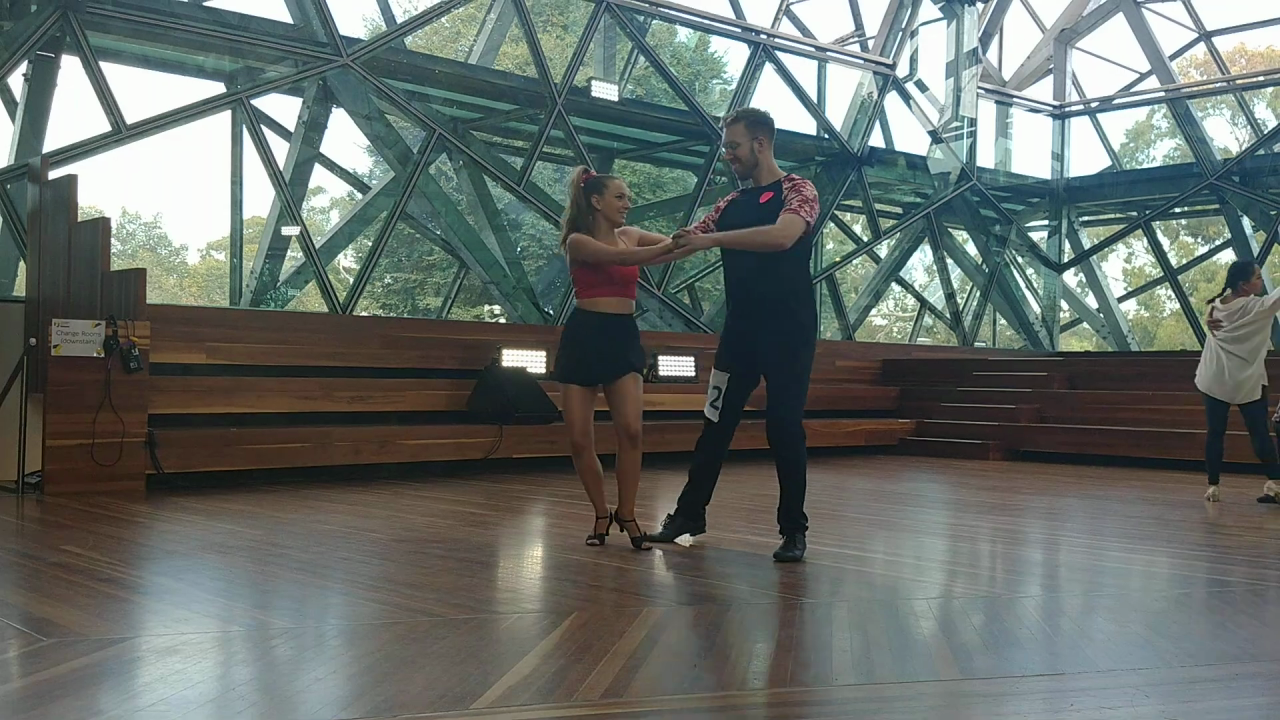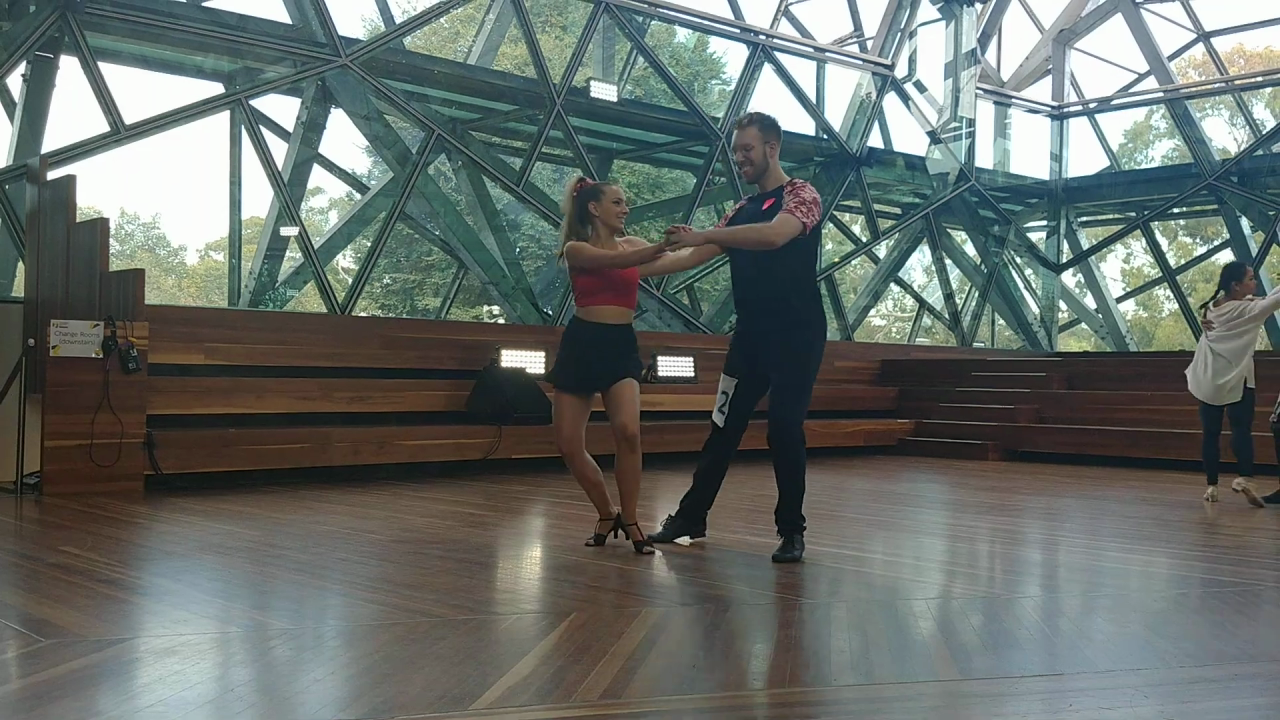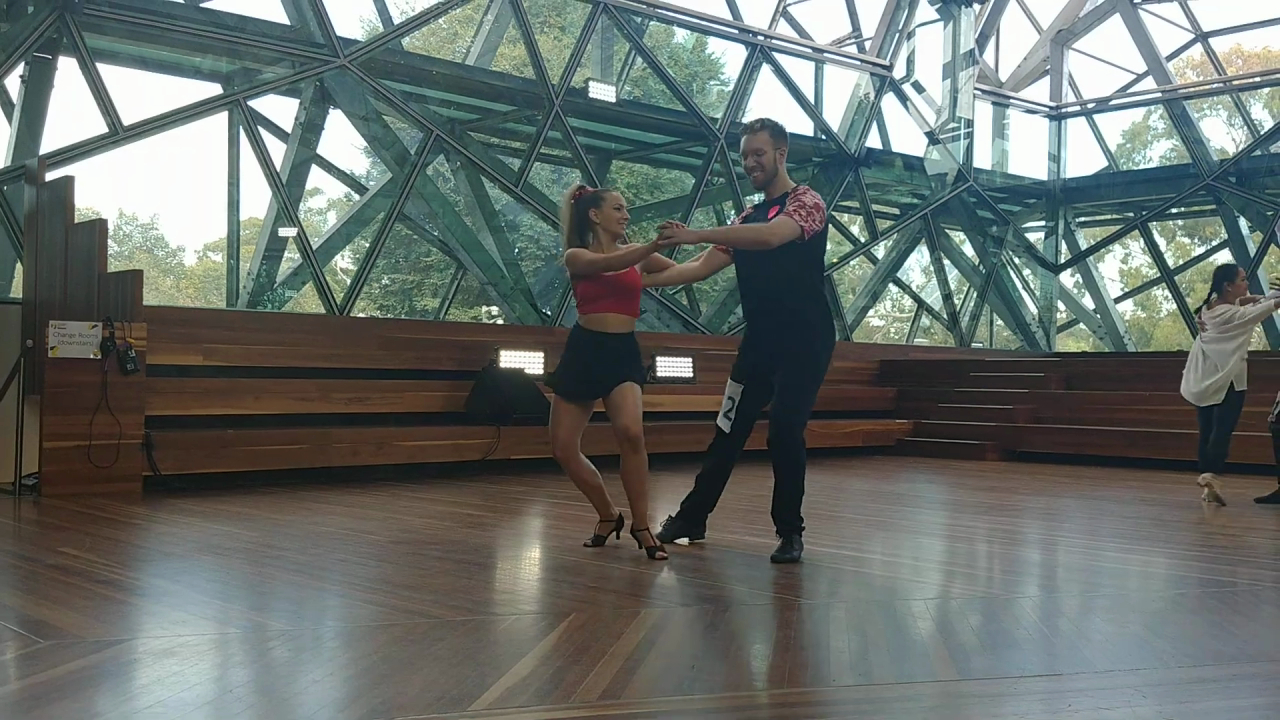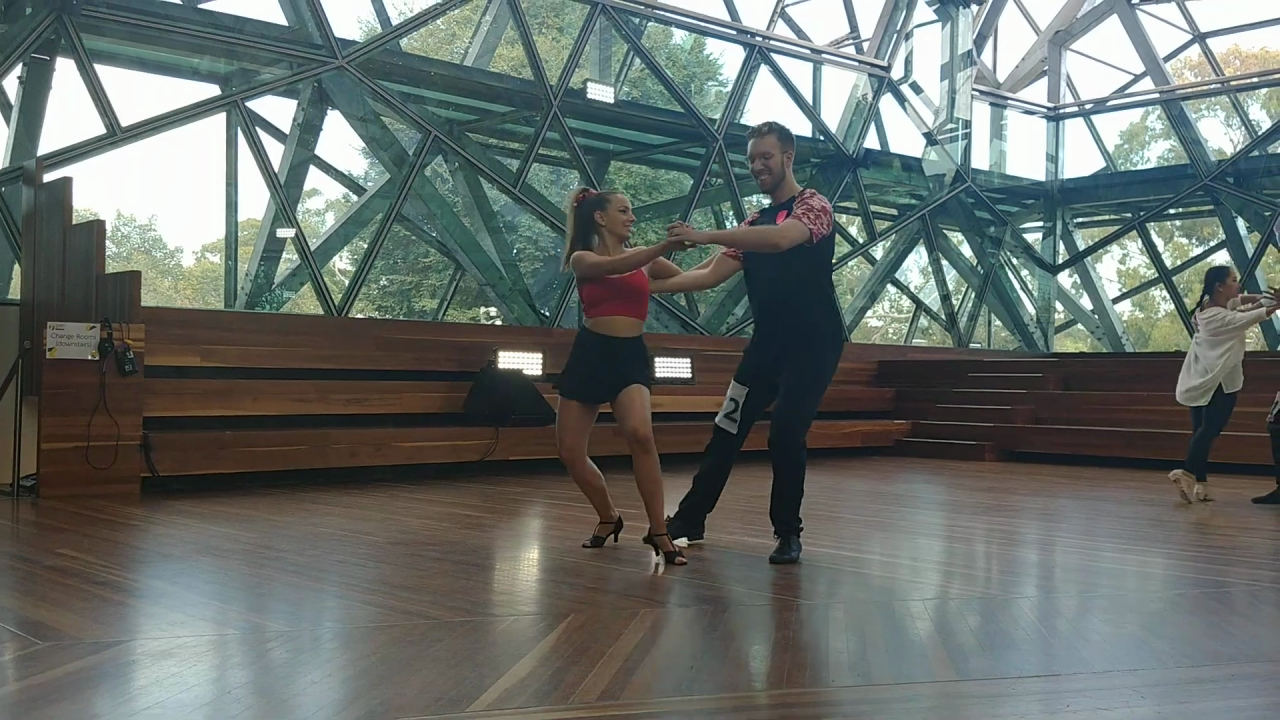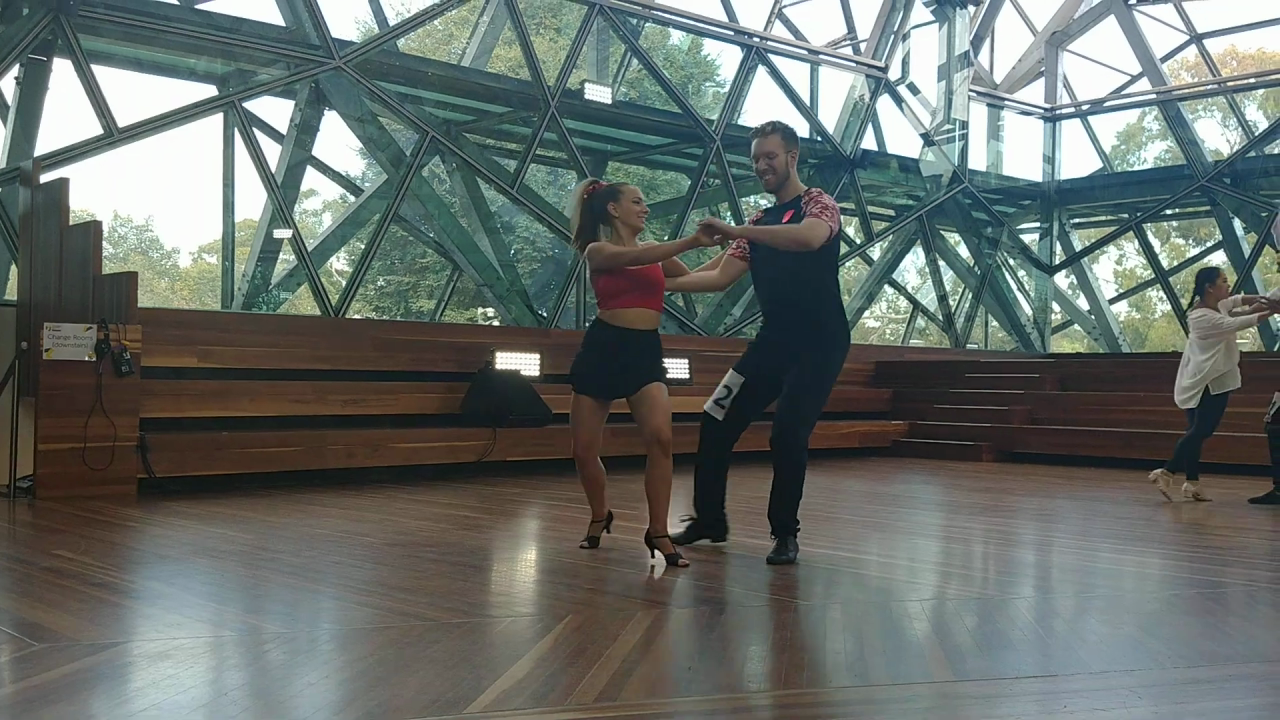
dt=0.1s
person 1, frame 1
left shoulder: (799, 191)
right shoulder: (731, 206)
left elbow: (782, 237)
right elbow: (683, 243)
left wrist: (710, 237)
left hip: (788, 333)
right hip: (740, 332)
left knee: (784, 427)
right knee: (717, 424)
left ankle: (793, 530)
right ankle: (689, 514)
person 1, frame 2
left shoulder: (801, 195)
right shoulder: (740, 212)
left elbow: (775, 236)
right elbow: (691, 256)
left wrist: (705, 235)
left hip: (797, 336)
right hip: (750, 338)
left knee: (784, 429)
right knee: (724, 428)
left ankle: (792, 530)
right ankle: (691, 517)
person 1, frame 3
left shoulder: (805, 202)
right shoulder: (746, 219)
left elbow: (769, 237)
right elbow: (701, 268)
left wrist: (697, 234)
right wrist: (642, 279)
left hip: (805, 343)
right hip: (759, 342)
left knee: (784, 432)
right knee: (728, 433)
left ankle: (789, 531)
right ankle: (691, 518)
person 1, frame 4
left shoulder: (813, 206)
right shoulder: (753, 223)
left elbow: (780, 239)
right elbow: (712, 274)
left wrist: (705, 236)
right wrist: (652, 286)
left hip: (812, 345)
right hip: (766, 344)
left knee: (786, 434)
right knee: (727, 432)
left ankle: (788, 531)
right ankle: (691, 517)
person 1, frame 5
left shoulder: (816, 205)
right shoulder: (759, 223)
left elbow: (811, 237)
right elbow: (720, 276)
left wrist: (738, 232)
right wrist: (663, 285)
left hip: (819, 344)
right hip: (772, 342)
left knee: (787, 435)
right knee: (717, 425)
left ankle: (784, 531)
right ankle: (709, 518)
person 2, frame 1
left shoulder: (630, 235)
right shoulder: (577, 240)
left elbow: (674, 246)
right elbow: (617, 257)
right wrist: (665, 244)
left hip: (623, 337)
right hip: (583, 338)
left knee: (630, 429)
right knee: (581, 442)
left ankle: (627, 515)
right ankle: (603, 513)
person 2, frame 2
left shoulder: (631, 245)
right shoulder: (576, 249)
left elbow: (678, 260)
right elbow: (612, 261)
right wrist: (661, 247)
left hip: (621, 346)
right hip: (581, 345)
left knee: (627, 432)
right knee: (569, 446)
left ankle: (629, 519)
right ankle: (606, 514)
person 2, frame 3
left shoulder: (636, 253)
right shoulder: (576, 257)
right elbow: (608, 264)
right wrist: (655, 245)
left hip: (623, 354)
right hip: (582, 353)
left knee: (630, 433)
right knee: (564, 449)
left ankle: (642, 526)
right ankle: (610, 515)
person 2, frame 4
left shoulder: (643, 257)
right shoulder: (582, 260)
right elbow: (614, 266)
right wrist: (663, 248)
left hip: (631, 357)
right hip: (589, 355)
left knee: (640, 435)
right knee: (569, 451)
left ankle: (658, 530)
right ankle: (608, 518)
person 2, frame 5
left shoulder: (655, 254)
right shoulder: (598, 252)
left elbow: (693, 277)
right elbow: (643, 256)
right wrist: (693, 241)
left hip: (645, 353)
right hip: (602, 349)
left knee: (660, 439)
right knee: (582, 449)
left ankle: (659, 533)
right ankle: (600, 515)
person 3, frame 1
left shoulder: (1217, 305)
right shoulder: (1256, 306)
left hip: (1215, 378)
right hip: (1248, 379)
left knee: (1215, 432)
right knee: (1259, 430)
left ankle: (1213, 485)
person 3, frame 2
left shoulder: (1211, 306)
right shoulder: (1247, 310)
left hip: (1207, 380)
right hip: (1236, 380)
left knee: (1210, 433)
right knee: (1241, 431)
left ankle: (1212, 485)
right ankle: (1245, 477)
person 3, frame 3
left shoulder: (1209, 307)
right shoulder: (1234, 314)
left elbow: (1241, 301)
left wrist: (1256, 298)
left hip: (1203, 379)
right hip: (1228, 380)
left knee: (1208, 431)
right knee: (1223, 431)
left ankle: (1207, 485)
right ankle: (1212, 475)
person 3, frame 4
left shoulder: (1205, 307)
right shoulder: (1224, 318)
left elbow: (1237, 301)
right elbow: (1252, 315)
left wrist: (1257, 298)
left hip: (1199, 381)
right hip: (1219, 382)
left knee: (1202, 431)
right knee: (1209, 431)
left ankle: (1199, 484)
right ankle: (1187, 472)
person 3, frame 5
left shoulder: (1219, 305)
right shoulder: (1203, 318)
left elbow: (1238, 301)
right elbow: (1236, 324)
left wrist: (1258, 300)
right wrist: (1264, 313)
left hip: (1206, 380)
right hip: (1211, 381)
left knee: (1198, 431)
right knee: (1201, 431)
left ankle: (1191, 482)
right ankle: (1166, 473)
